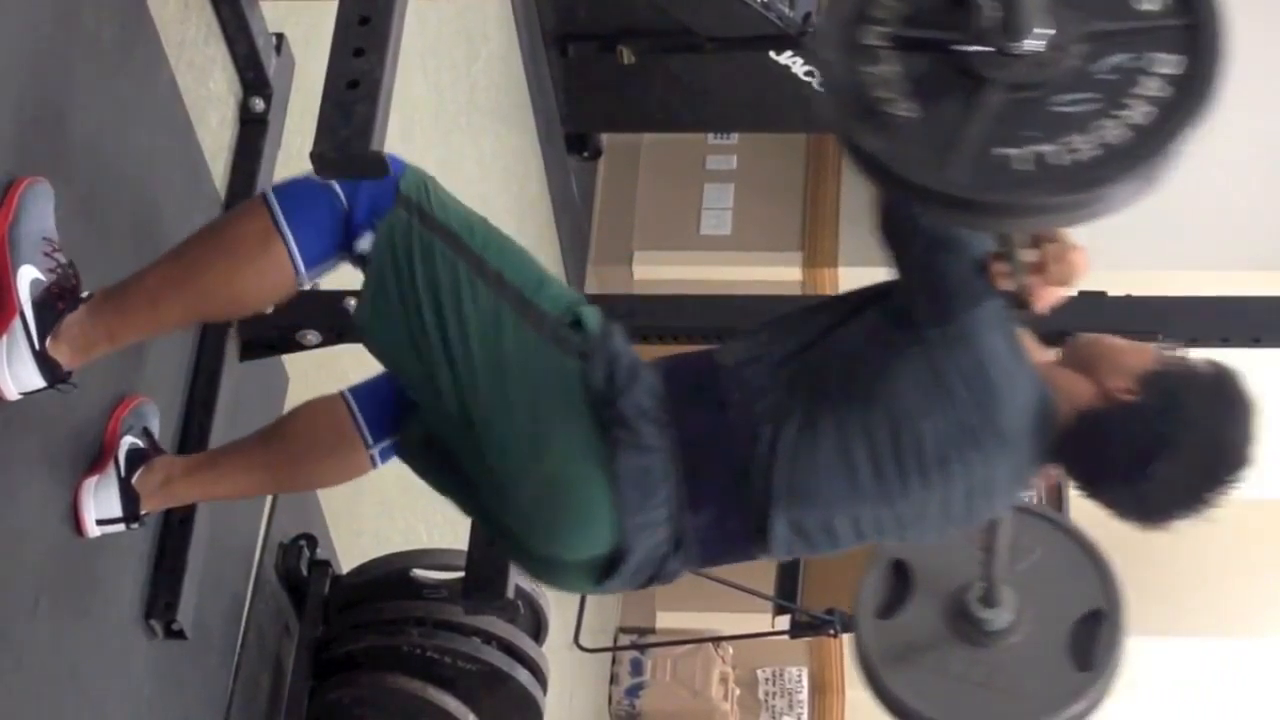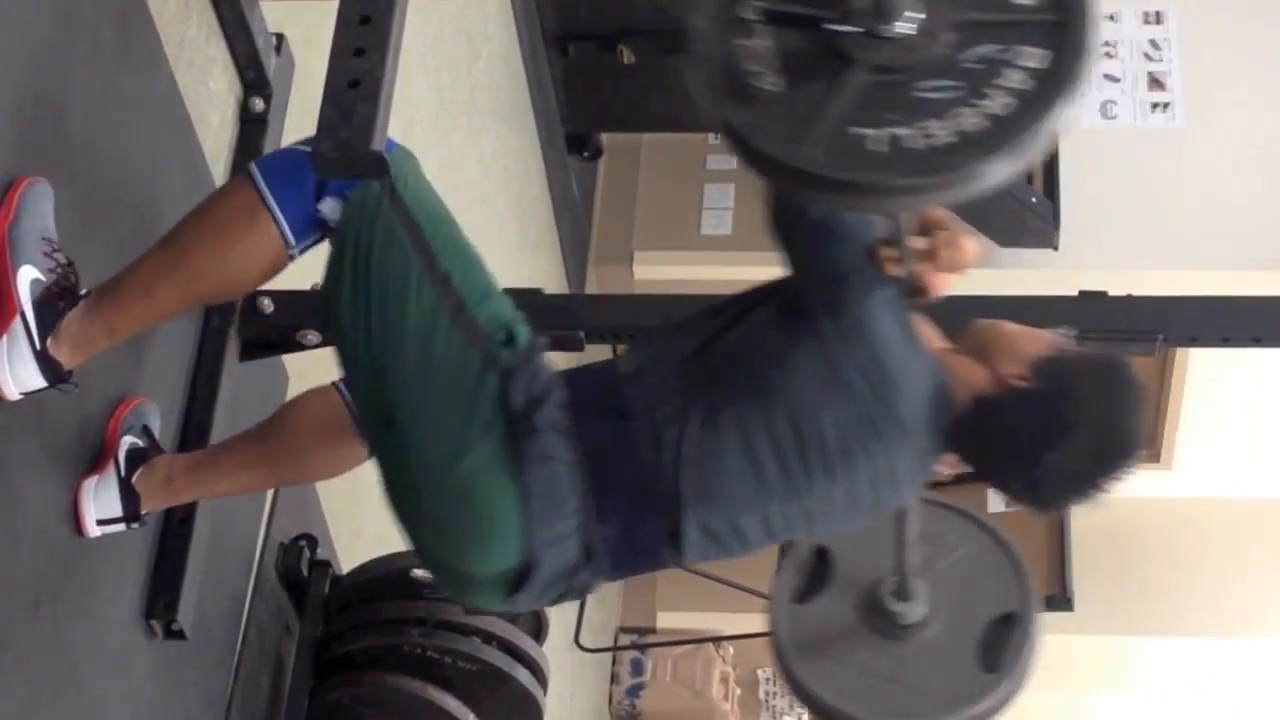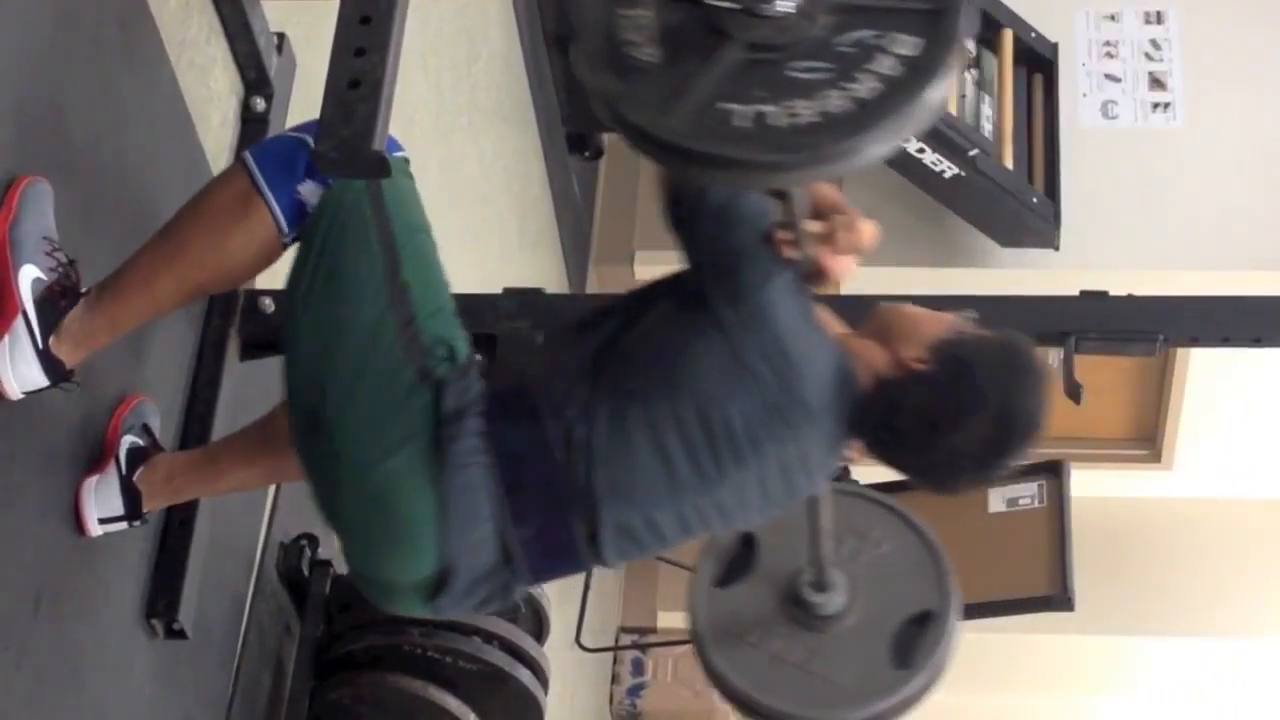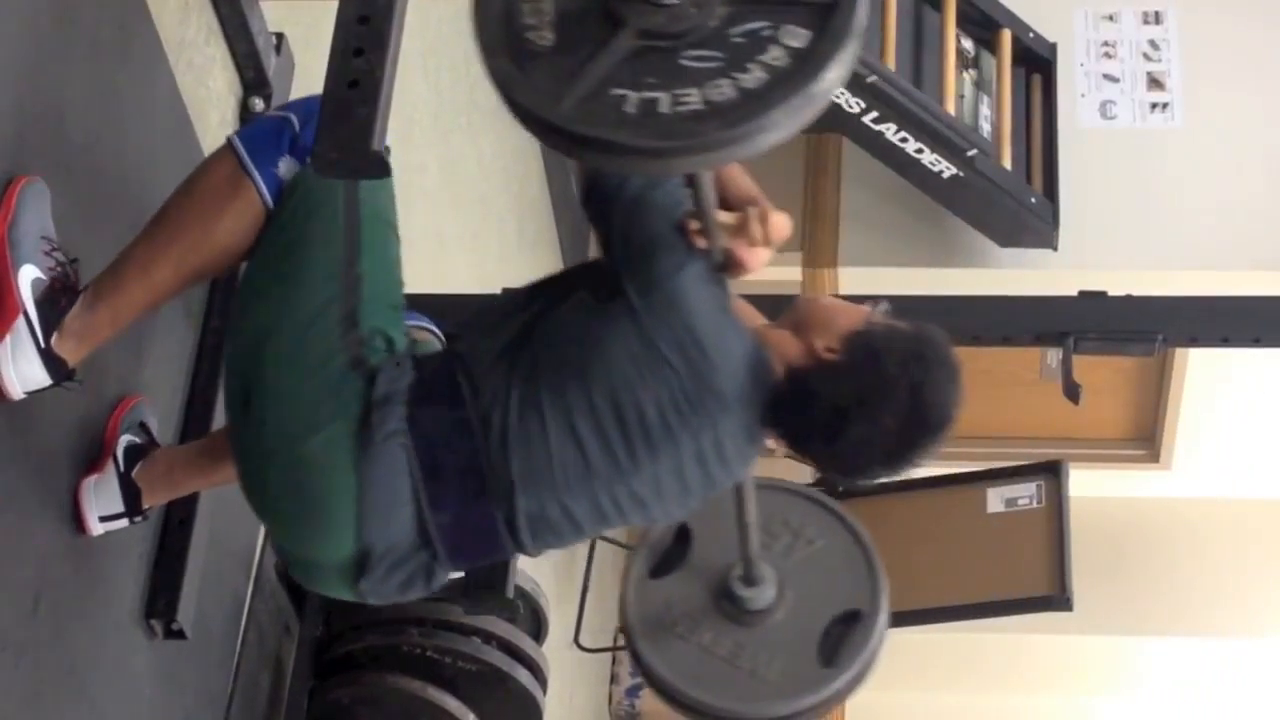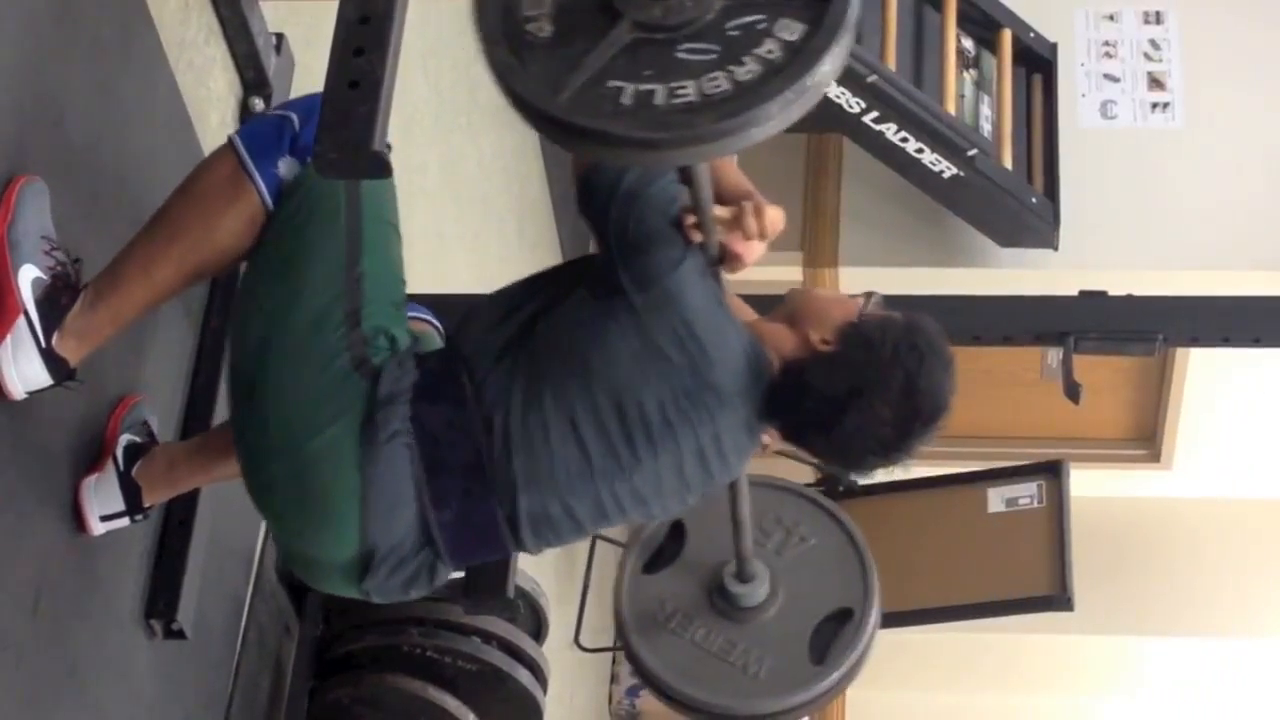
dt=0.2s
person 1, frame 1
left shoulder: (981, 362)
right shoulder: (994, 471)
left elbow: (912, 204)
left wrist: (1006, 290)
right wrist: (1023, 284)
left hip: (604, 445)
right hip: (615, 531)
left knee: (368, 200)
right knee: (407, 403)
right ankle: (156, 483)
person 1, frame 2
left shoulder: (879, 356)
right shoulder: (902, 462)
left elbow: (809, 196)
left wrist: (904, 250)
right wrist: (916, 263)
left hip: (502, 475)
right hip: (526, 549)
left knee: (350, 169)
right knee: (387, 387)
right ankle: (153, 484)
person 1, frame 3
left shoulder: (779, 336)
right shoulder: (811, 451)
left elbow: (696, 177)
right wrist: (818, 242)
left hip: (419, 478)
right hip: (453, 561)
right knee: (358, 391)
right ankle: (151, 481)
person 1, frame 4
left shoulder: (690, 324)
right shoulder: (727, 450)
left elbow: (616, 166)
right wrist: (738, 240)
left hip: (334, 469)
right hip: (380, 548)
left knee: (311, 133)
right knee: (417, 351)
right ankle: (149, 480)
person 1, frame 5
left shoulder: (686, 318)
right shoulder: (726, 439)
left elbow: (606, 158)
right wrist: (735, 220)
left hip: (335, 478)
right hip: (382, 548)
left knee: (314, 130)
right knee: (421, 338)
right ankle: (152, 478)
